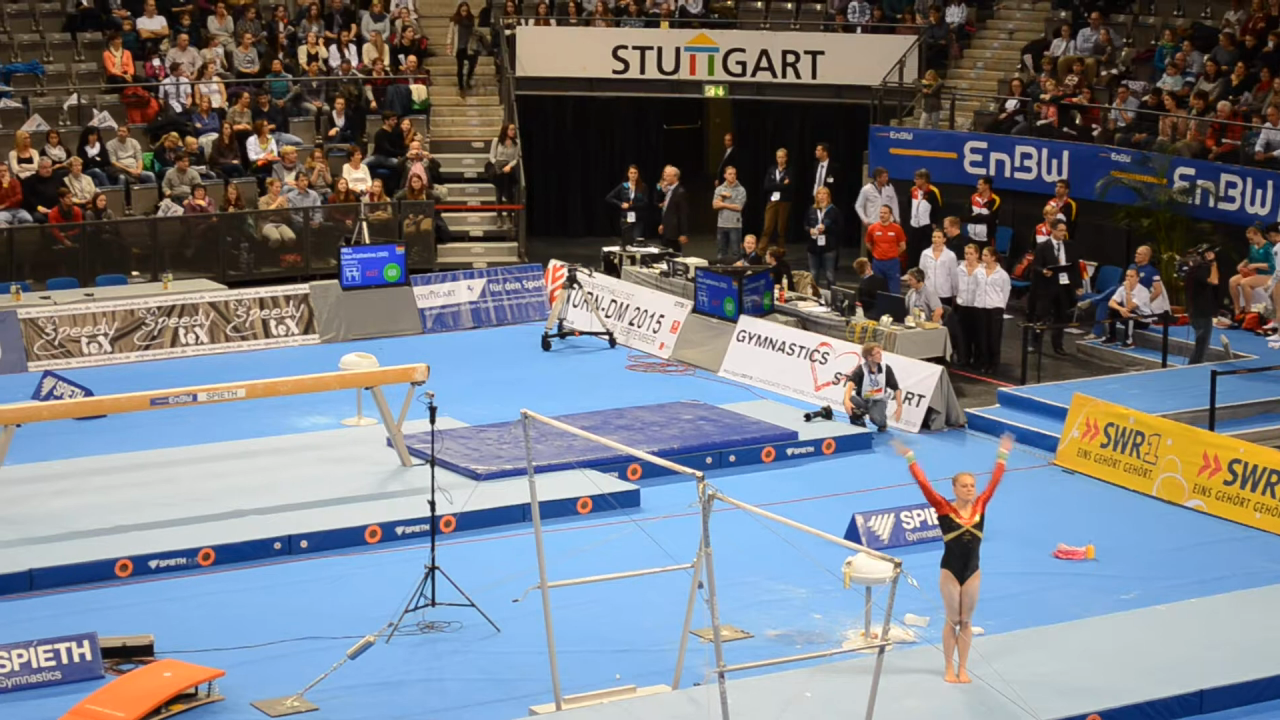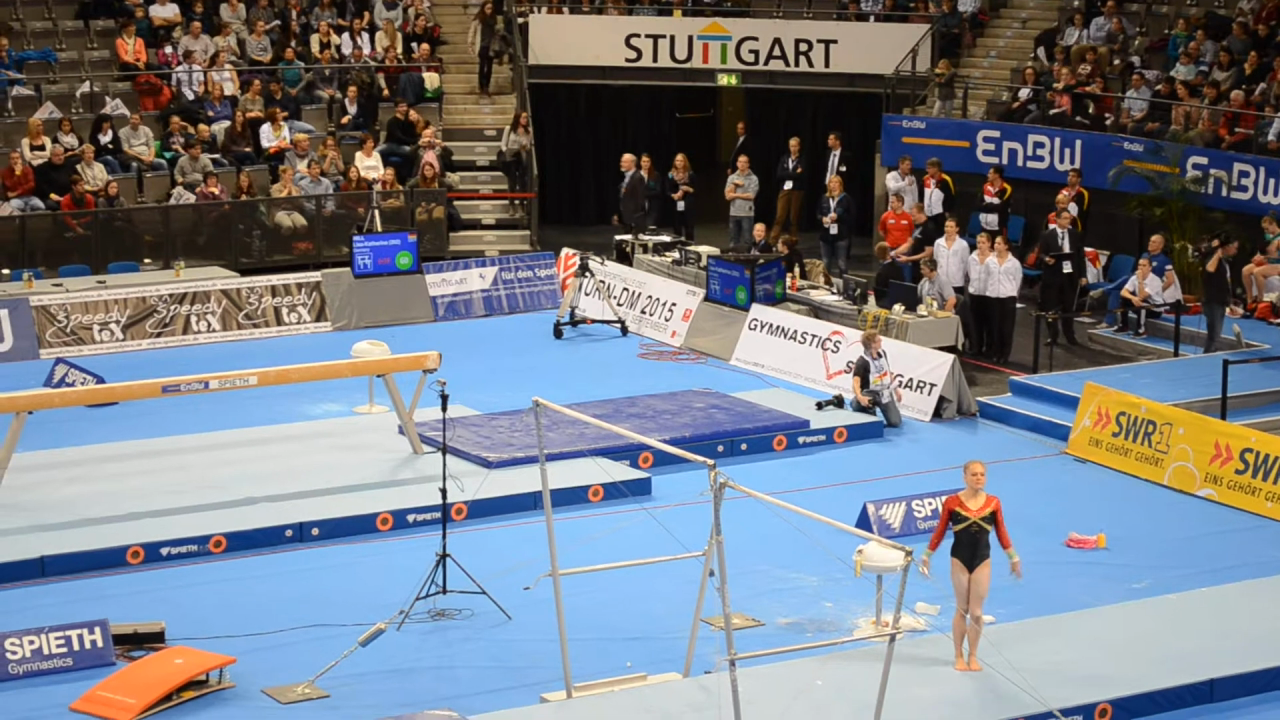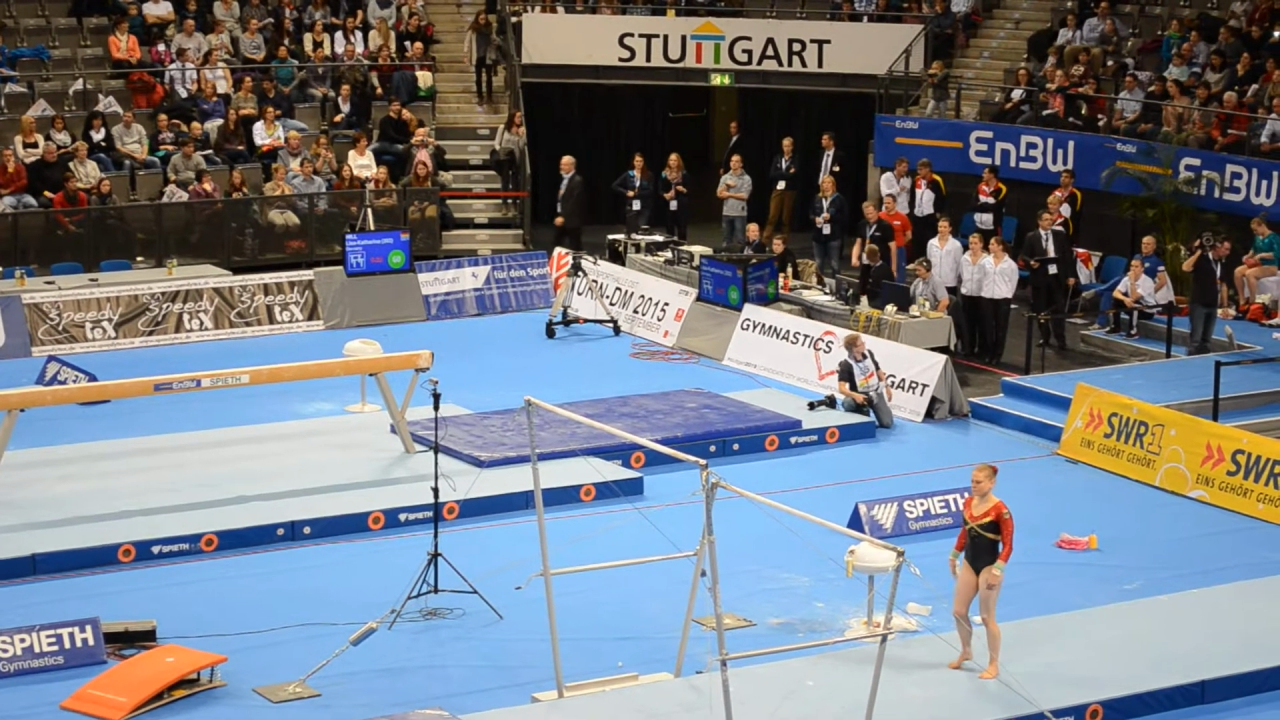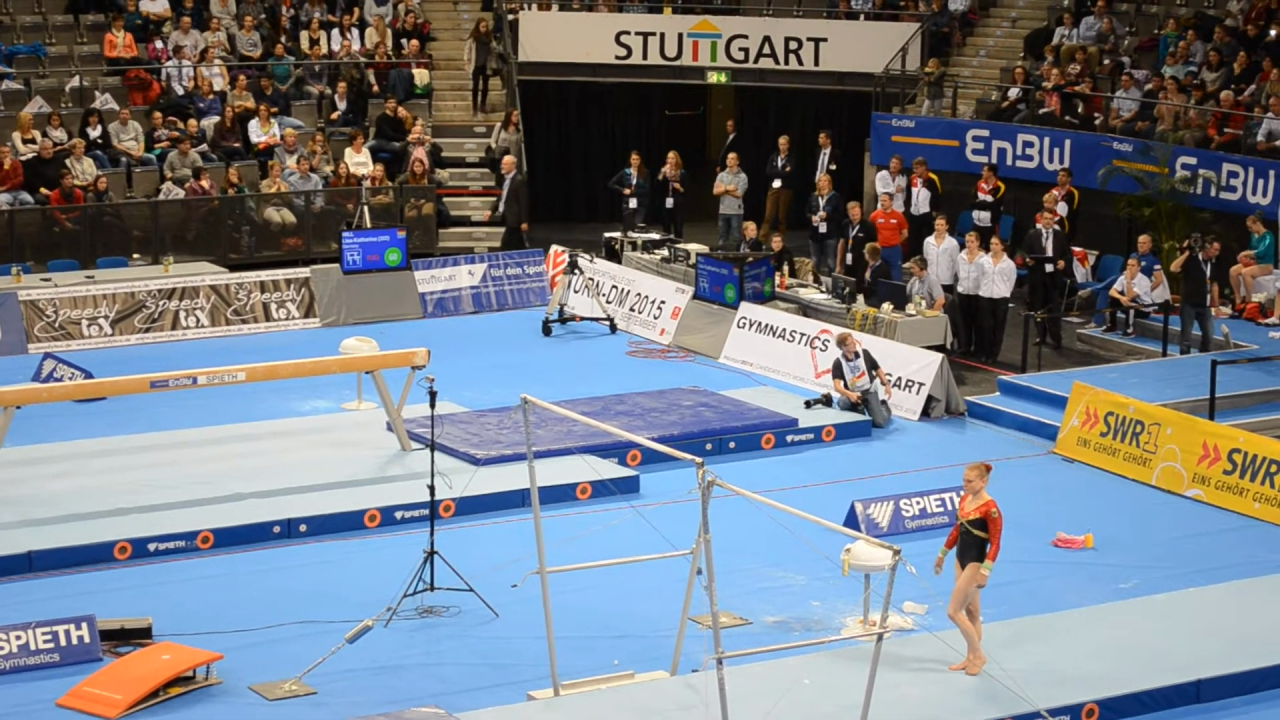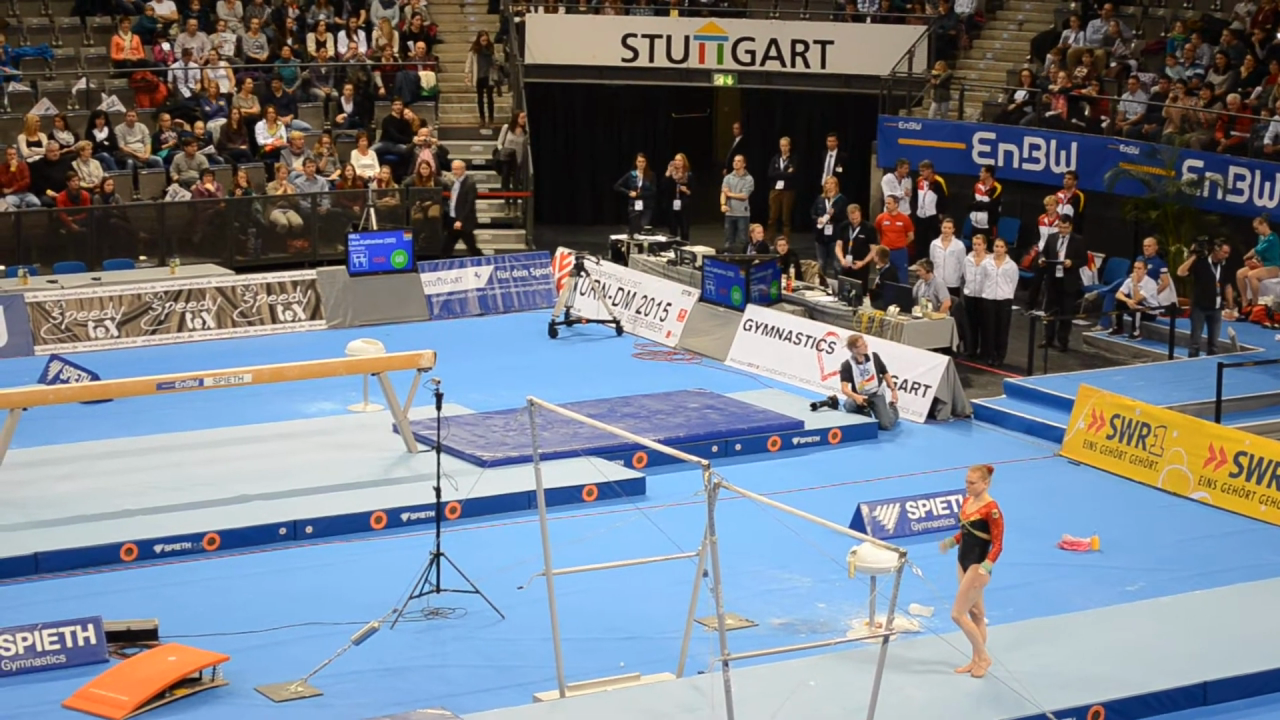
dt=0.7s
person 1, frame 1
left shoulder: (979, 506)
right shoulder: (944, 509)
left elbow: (995, 480)
right elbow: (924, 483)
left wrist: (1003, 454)
right wrist: (910, 457)
left hip: (972, 573)
right hip: (950, 572)
left knee: (966, 621)
right knee: (952, 620)
left ankle: (962, 668)
right ankle: (949, 667)
person 1, frame 2
left shoulder: (993, 502)
right shoulder: (952, 502)
left elbow: (1001, 533)
right elbow: (940, 531)
left wrist: (1014, 559)
right wrist: (926, 557)
left hip: (982, 561)
right hip: (959, 560)
left knee: (977, 613)
right knee: (962, 610)
left ankle: (972, 655)
right ankle: (959, 656)
person 1, frame 3
left shoulder: (1001, 510)
right shoulder: (968, 503)
left elbow: (1007, 545)
left wrist: (996, 571)
right wrist: (954, 557)
left hip: (988, 566)
right hip: (969, 564)
left knee: (987, 617)
right knee: (959, 612)
left ankle: (993, 664)
right ankle: (965, 651)
person 1, frame 4
left shoulder: (990, 508)
right shoulder: (964, 500)
left elbow: (995, 544)
left wrist: (985, 572)
right wrist: (942, 554)
left hip: (976, 563)
right hip: (961, 560)
left knee: (954, 611)
right knee: (971, 611)
left ankle: (978, 655)
right ankle: (971, 657)
person 1, frame 5
left shoulder: (992, 509)
right shoulder: (967, 501)
left elbow: (997, 545)
left wrist: (984, 570)
right wrist: (951, 542)
left hip: (978, 565)
right hip: (963, 562)
left knee: (958, 614)
right knee: (975, 613)
left ankle: (983, 657)
right ankle: (976, 660)
